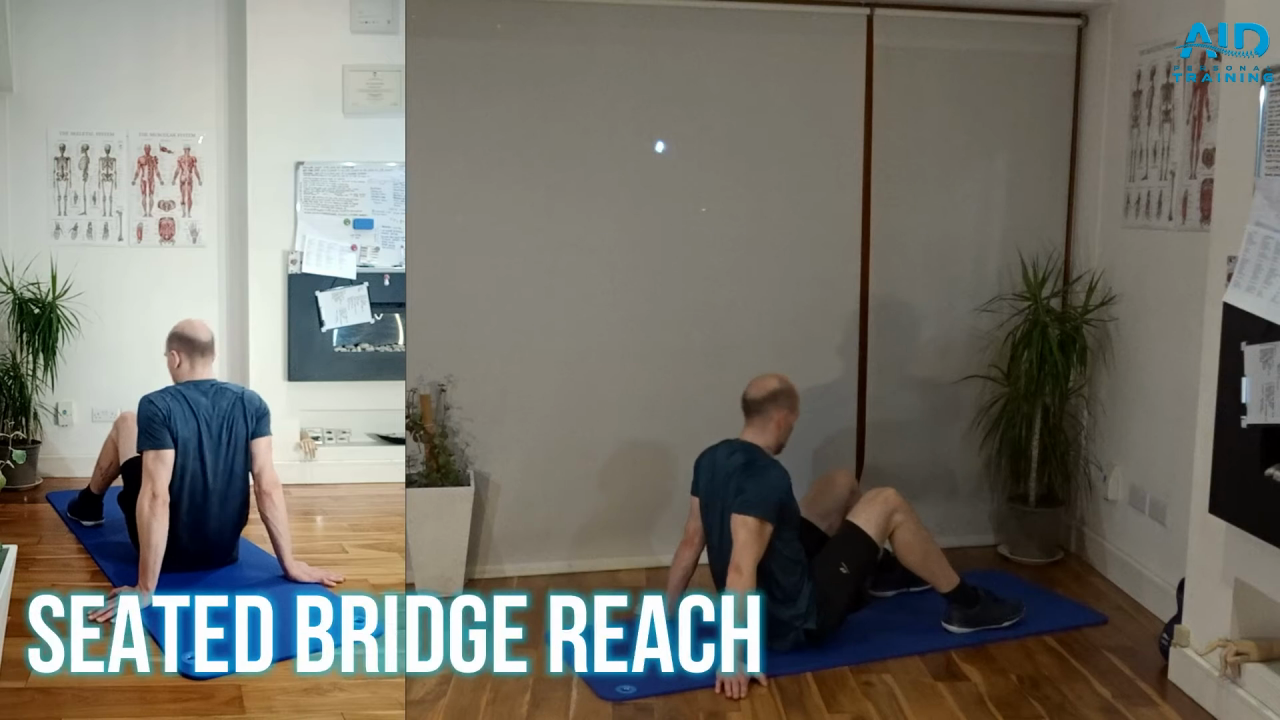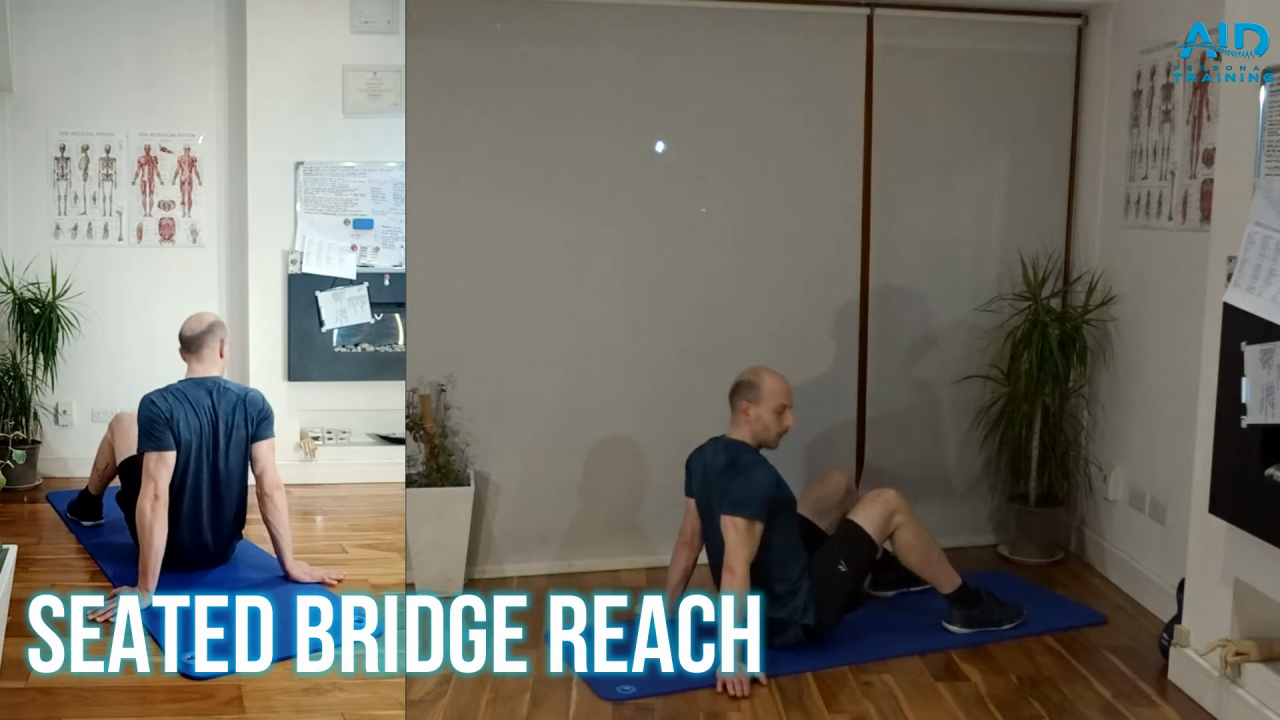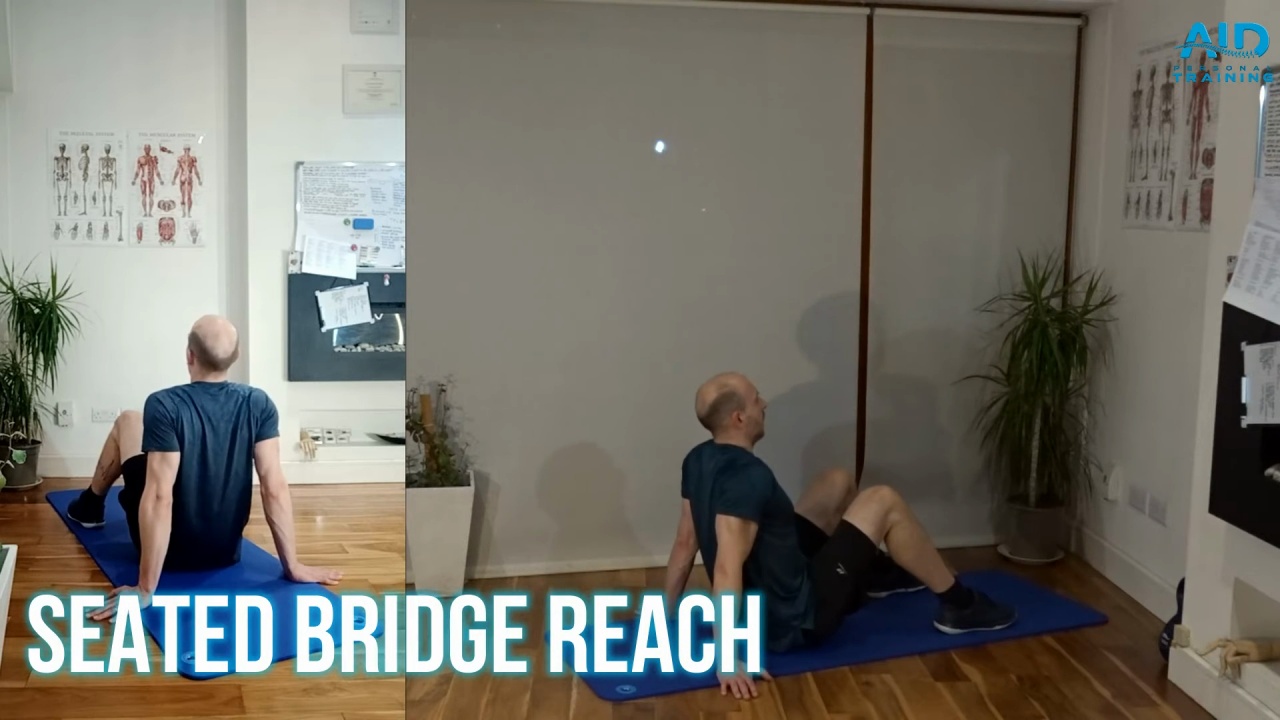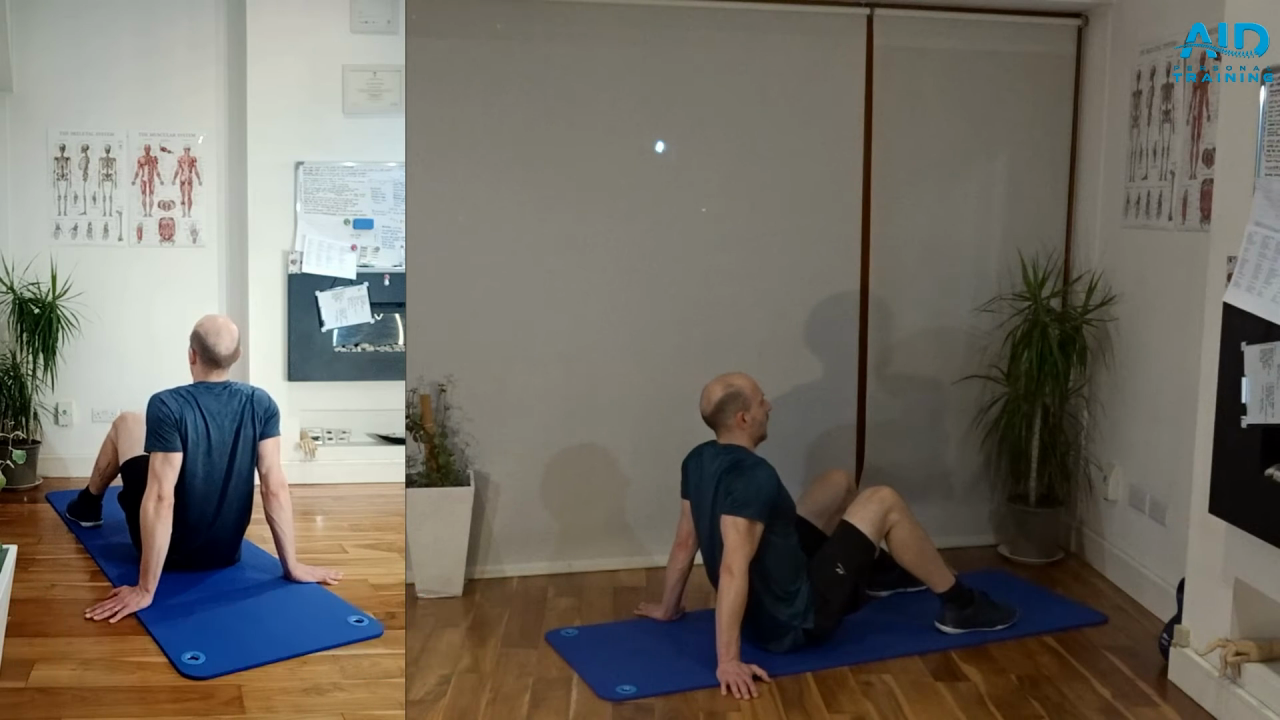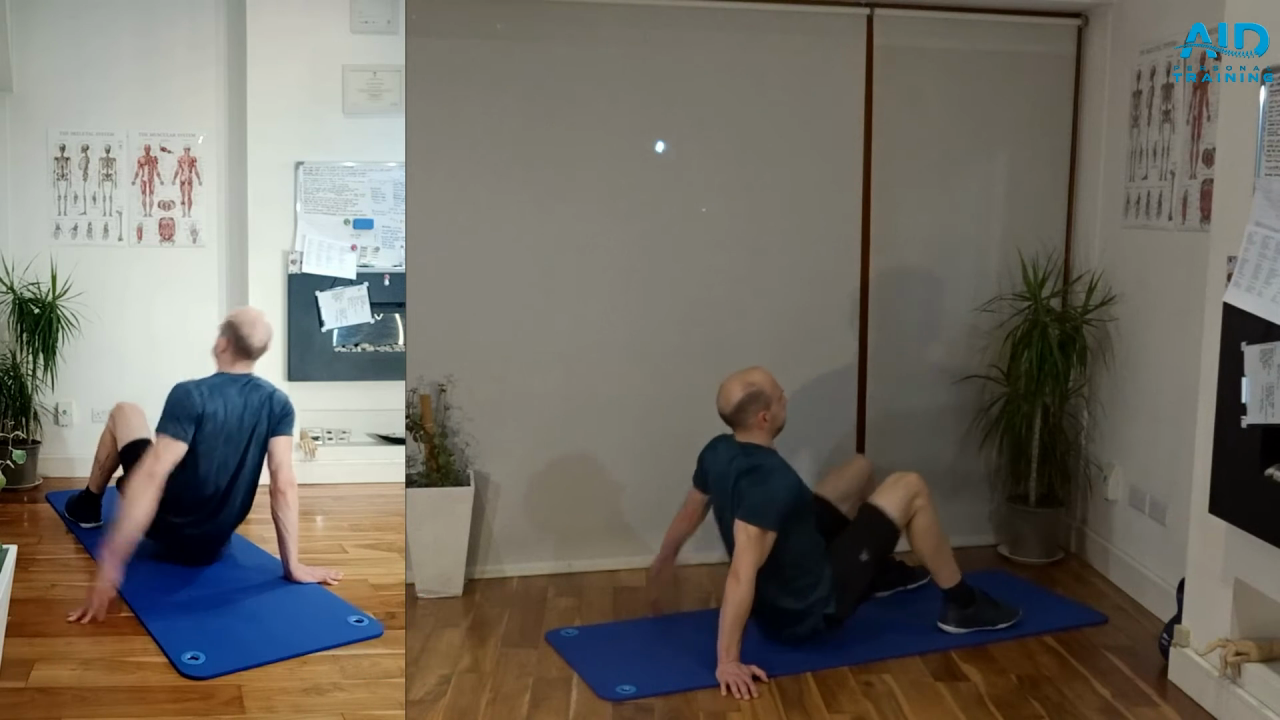
dt=1s
person 1, frame 1
left shoulder: (711, 459)
right shoulder: (765, 477)
left elbow: (691, 541)
right elbow: (741, 567)
left wrist: (670, 605)
left hip: (759, 603)
right hip: (795, 618)
left knee: (842, 484)
right knee: (887, 503)
left ankle: (882, 572)
right ankle: (966, 605)
person 1, frame 2
left shoulder: (703, 457)
right shoulder: (752, 476)
left elbow: (688, 541)
right elbow: (734, 568)
left wrist: (667, 611)
left hip: (761, 599)
right hip: (795, 614)
left knee: (839, 483)
right knee: (888, 504)
left ankle: (882, 572)
right ankle: (966, 605)
person 1, frame 3
left shoulder: (698, 460)
right shoulder: (748, 477)
left elbow: (686, 540)
right elbow: (727, 568)
left wrist: (667, 607)
left hip: (758, 603)
right hip: (794, 618)
left knee: (839, 483)
right knee: (883, 501)
left ankle: (878, 574)
right ankle: (959, 605)
person 1, frame 4
left shoulder: (698, 461)
right shoulder: (753, 477)
left elbow: (685, 541)
right elbow: (733, 569)
left wrist: (669, 607)
right wrist: (728, 661)
left hip: (760, 606)
right hip: (794, 619)
left knee: (840, 483)
right knee: (883, 502)
left ankle: (879, 573)
right ankle: (961, 605)
person 1, frame 5
left shoulder: (715, 454)
right shoulder: (770, 482)
left elbow: (690, 512)
right elbow: (742, 575)
left wrist: (665, 557)
right wrist: (726, 661)
left hip: (777, 594)
right hip: (809, 607)
left knee: (858, 468)
right knee: (910, 487)
left ankle: (875, 575)
right ankle: (960, 602)
person 2, frame 1
left shoulder: (158, 406)
right shoulder: (252, 404)
left elbow: (156, 498)
right elbow: (268, 488)
left wrist: (144, 590)
right wrist: (290, 564)
left hip: (168, 552)
right hip: (223, 552)
left knee: (125, 424)
left ankle: (88, 505)
person 2, frame 2
left shoulder: (159, 405)
right shoulder: (254, 404)
left elbow: (155, 499)
right elbow: (270, 489)
left wrist: (144, 590)
right wrist: (290, 565)
left hip: (167, 549)
right hip: (221, 551)
left knee: (122, 423)
left ankle: (88, 505)
person 2, frame 3
left shoulder: (164, 406)
right shoulder: (259, 405)
left elbow: (159, 499)
right elbow: (275, 488)
left wrist: (146, 589)
right wrist: (292, 566)
left hip: (169, 550)
right hip: (224, 553)
left knee: (128, 422)
left ankle: (90, 506)
person 2, frame 4
left shoulder: (167, 406)
right shoulder: (261, 404)
left elbow: (161, 499)
right elbow: (275, 487)
left wrist: (145, 590)
right wrist: (292, 566)
left hip: (171, 550)
right hip: (225, 553)
left knee: (127, 423)
left ankle: (88, 505)
person 2, frame 5
left shoulder: (191, 398)
right shoulder: (280, 405)
left elbow: (152, 478)
right elbow: (284, 488)
left wrist: (110, 563)
right wrist: (293, 567)
left hip: (169, 533)
right hip: (215, 544)
left knee: (125, 414)
left ankle: (88, 506)
